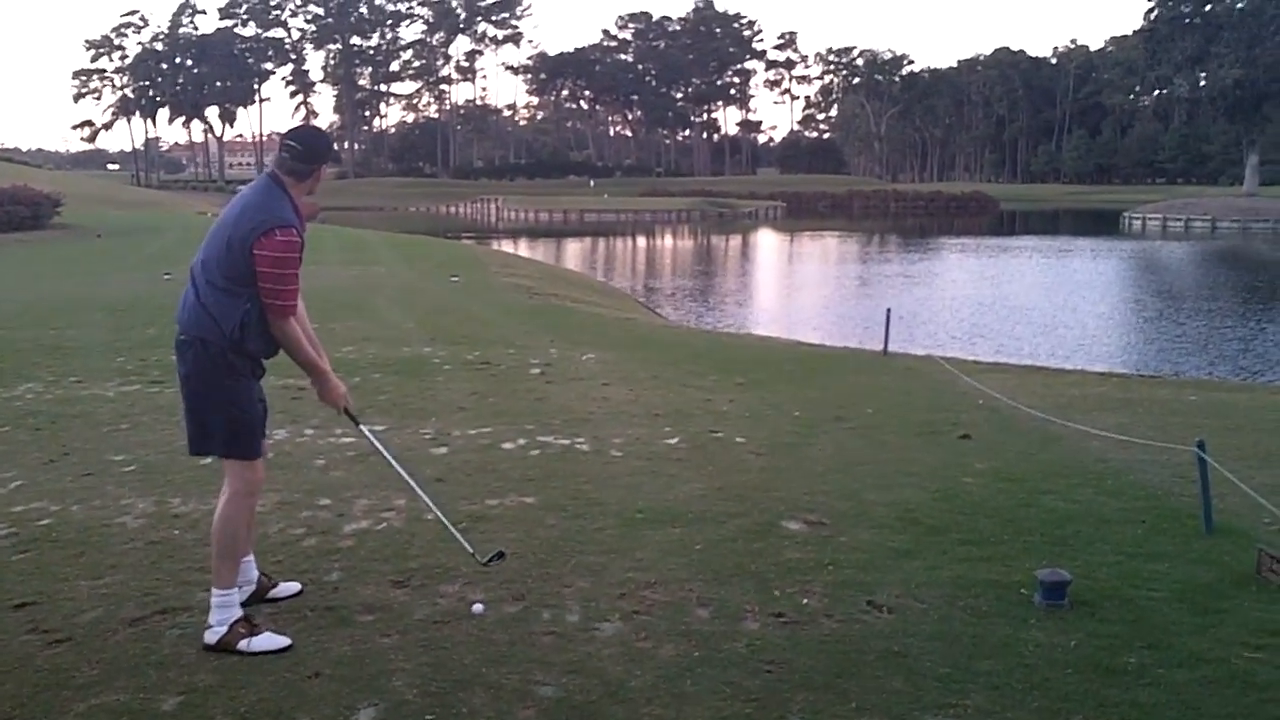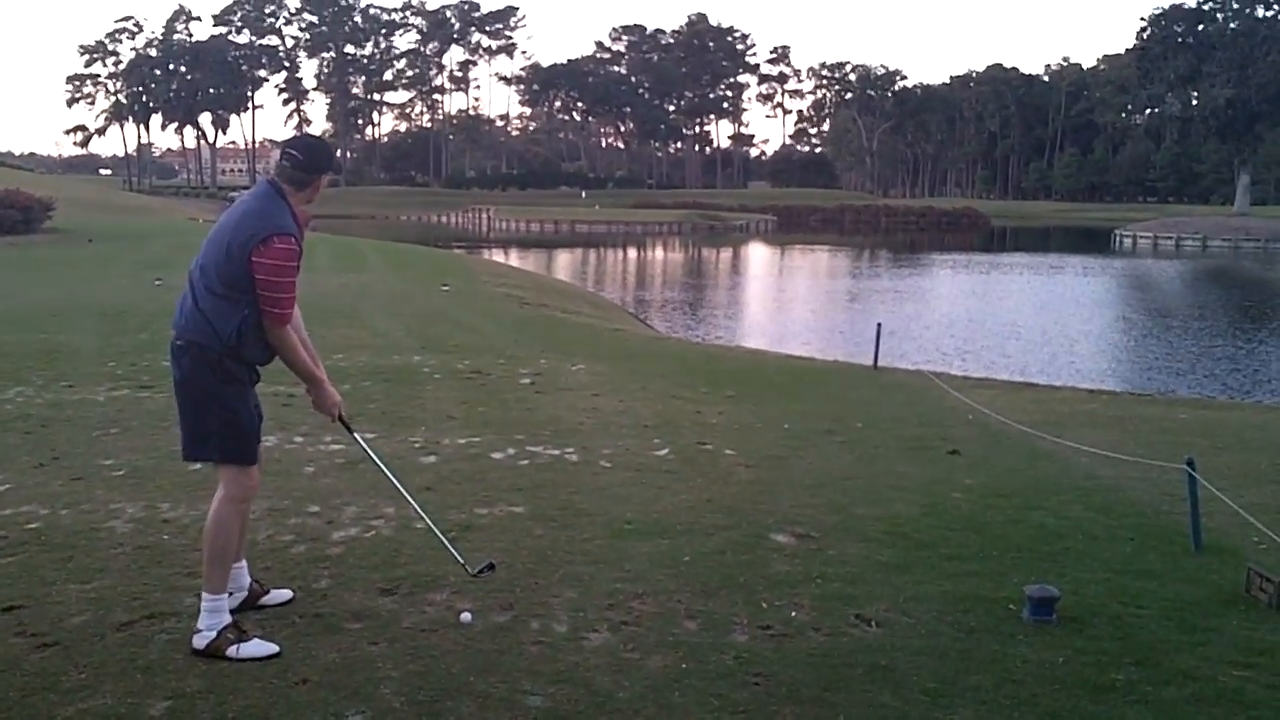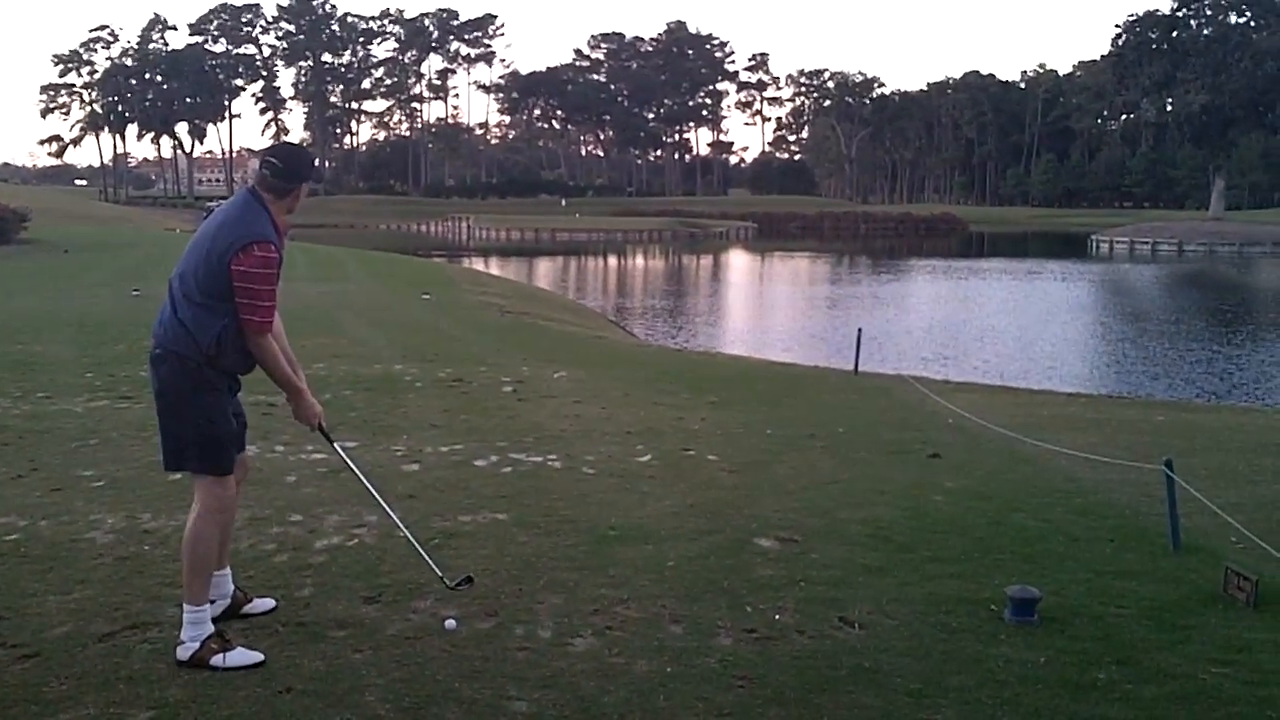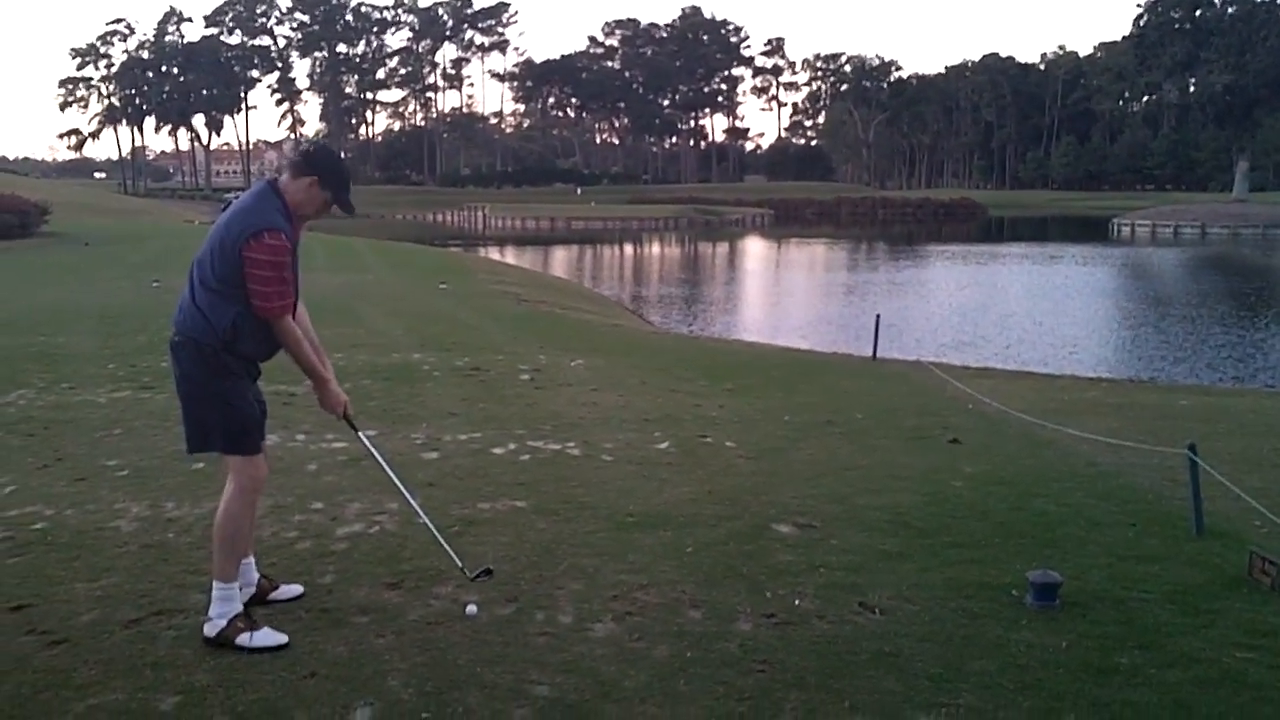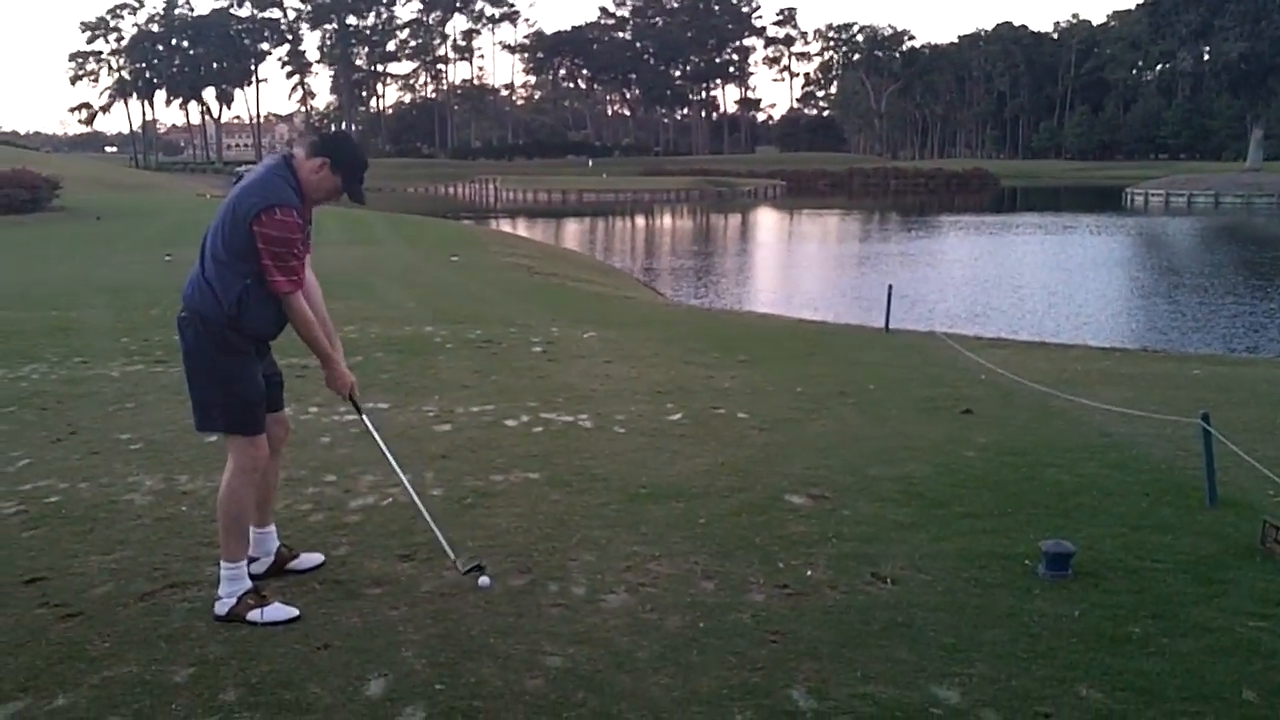
dt=0.4s
person 1, frame 1
left shoulder: (262, 196)
right shoulder: (279, 225)
left elbow: (288, 299)
right elbow: (280, 320)
left wrist: (322, 359)
right wrist: (321, 378)
left hip: (219, 345)
right hip: (217, 353)
left knee: (248, 461)
right knee: (245, 476)
left ankle: (244, 577)
right ankle: (224, 618)
person 1, frame 2
left shoulder: (261, 203)
right shoulder: (278, 234)
left elbow: (285, 308)
right elbow: (277, 328)
left wrist: (318, 368)
right wrist: (317, 386)
left hip: (215, 352)
right hip: (213, 360)
left knee: (245, 466)
right knee: (238, 482)
left ankle: (236, 584)
right ankle: (211, 625)
person 1, frame 3
left shoulder: (244, 213)
right shoulder: (257, 242)
left elbow: (266, 315)
right elbow: (257, 337)
left wrist: (299, 377)
right wrist: (297, 395)
left hip: (199, 363)
right hip: (192, 370)
left knee: (232, 473)
right knee: (215, 493)
left ankle: (219, 592)
right ankle: (195, 635)
person 1, frame 4
left shoulder: (270, 209)
right shoulder: (268, 230)
left elbow: (291, 303)
right elbow: (279, 321)
left wrist: (325, 367)
right wrist: (322, 383)
left hip: (224, 351)
right hip: (210, 356)
left knee: (250, 464)
right knee: (248, 473)
left ankle: (245, 580)
right ankle: (223, 614)
person 1, frame 5
left shoulder: (287, 188)
right shoulder: (278, 206)
left elbow: (304, 276)
right elbow: (291, 299)
left wrist: (335, 348)
right wrist: (330, 364)
left hip: (241, 328)
right hip: (218, 333)
left knee: (274, 431)
right knee: (249, 454)
left ankle: (265, 549)
right ankle: (233, 591)
